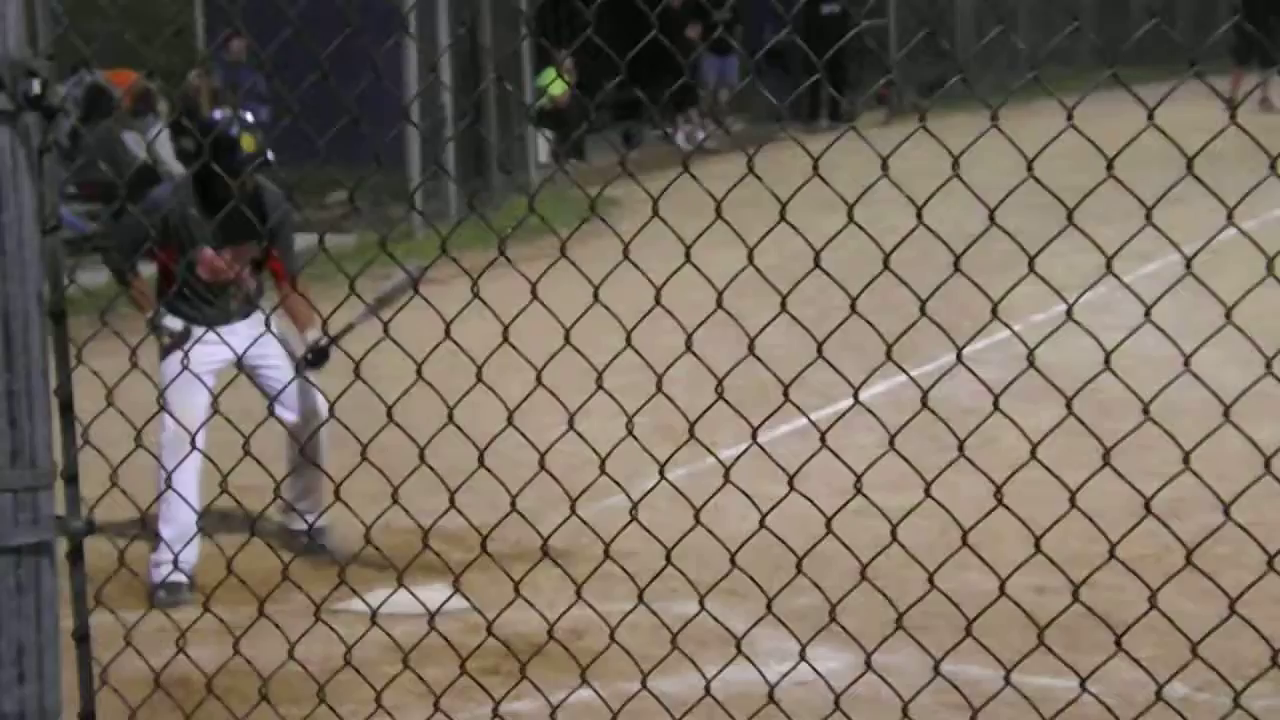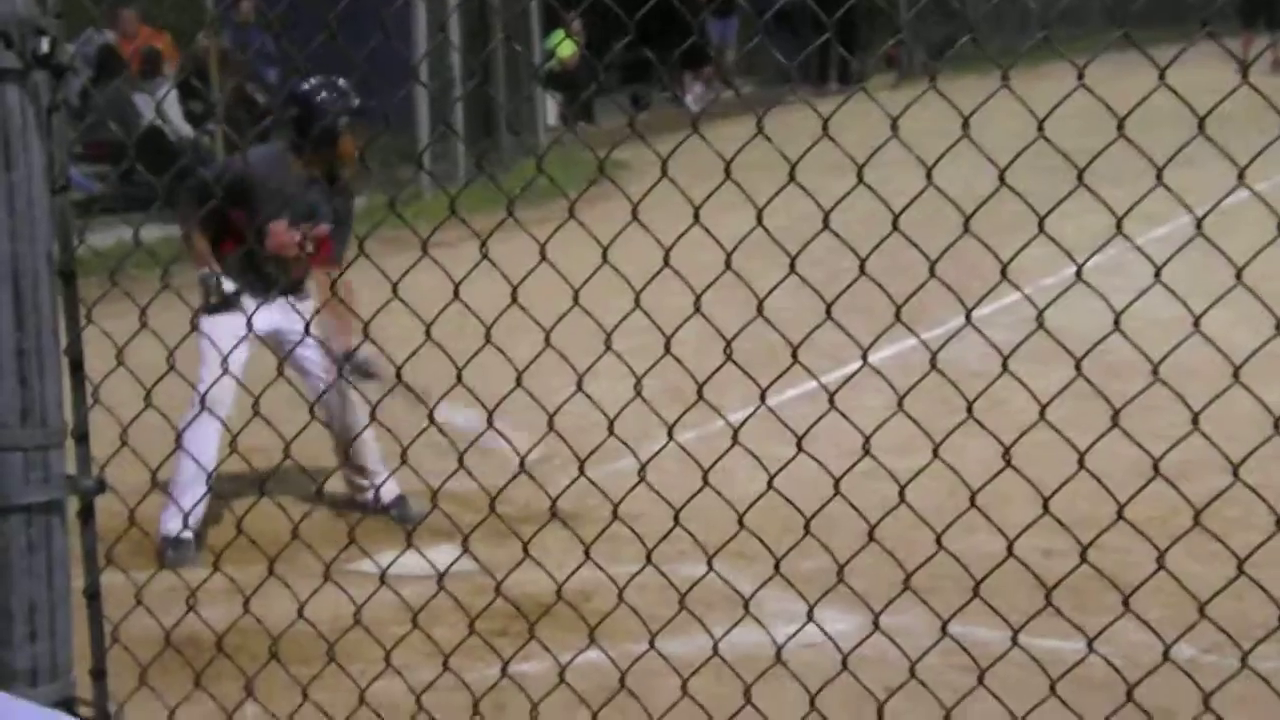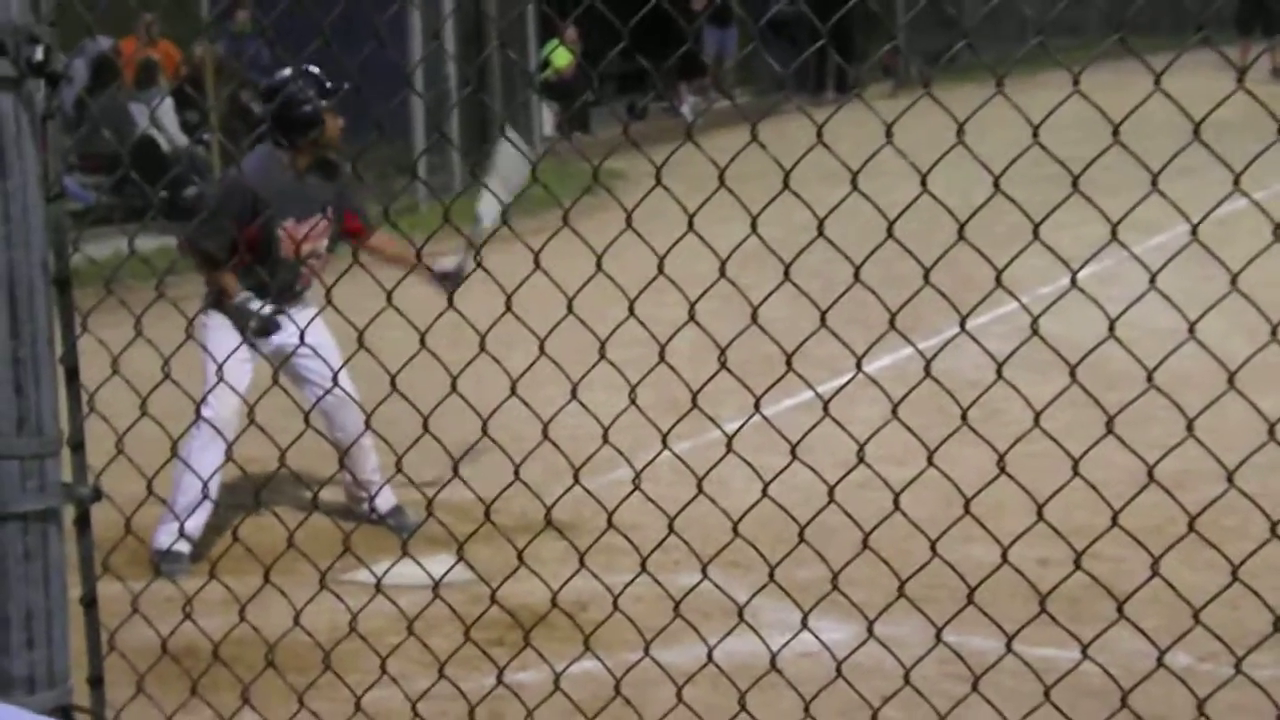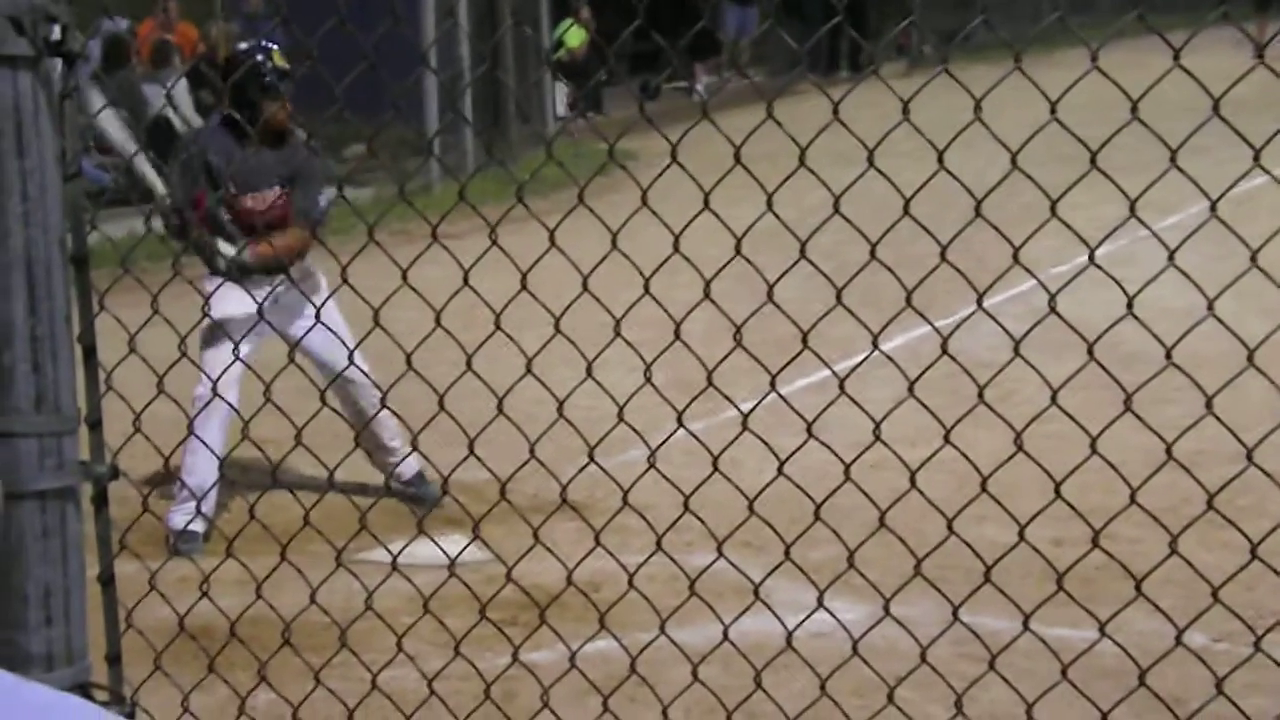
dt=0.5s
person 1, frame 1
left shoulder: (268, 200)
right shoulder: (172, 204)
left elbow: (286, 277)
right elbow: (120, 259)
left wrist: (310, 332)
right wrist: (162, 316)
left hip: (252, 323)
right hip: (190, 330)
left knee: (310, 410)
right knee: (184, 439)
left ankle: (304, 518)
right ankle: (171, 566)
person 1, frame 2
left shoulder: (337, 191)
right shoulder: (254, 170)
left elbow: (327, 272)
right elbow: (192, 211)
left wrist: (348, 342)
right wrist: (211, 273)
left hip: (293, 301)
right hip: (233, 299)
left knee: (338, 389)
right knee: (213, 401)
left ankle: (376, 487)
right ankle: (179, 525)
person 1, frame 3
left shoulder: (329, 176)
right shoulder: (249, 179)
left elbow: (364, 234)
right elbow: (203, 250)
left wrist: (430, 267)
right wrist: (244, 304)
left hip: (296, 309)
right hip: (237, 313)
left knee: (343, 403)
right knee: (218, 416)
left ankle: (374, 497)
right ankle: (175, 535)
person 1, frame 4
left shoulder: (299, 151)
right shoulder: (206, 144)
left elbow: (302, 231)
right elbow: (183, 217)
left wrist: (247, 252)
right wrist: (198, 232)
left hip: (294, 279)
right hip: (233, 287)
left knee: (351, 374)
right knee: (215, 391)
left ankle: (401, 468)
right ankle: (188, 513)
